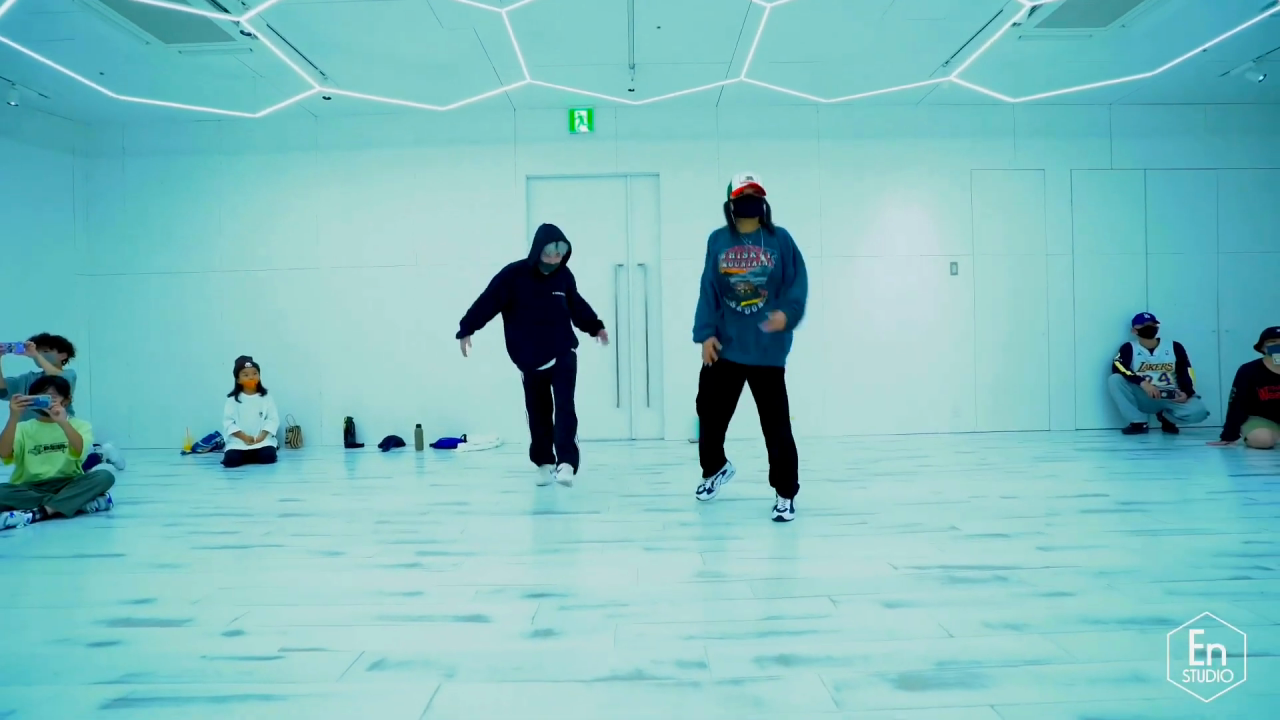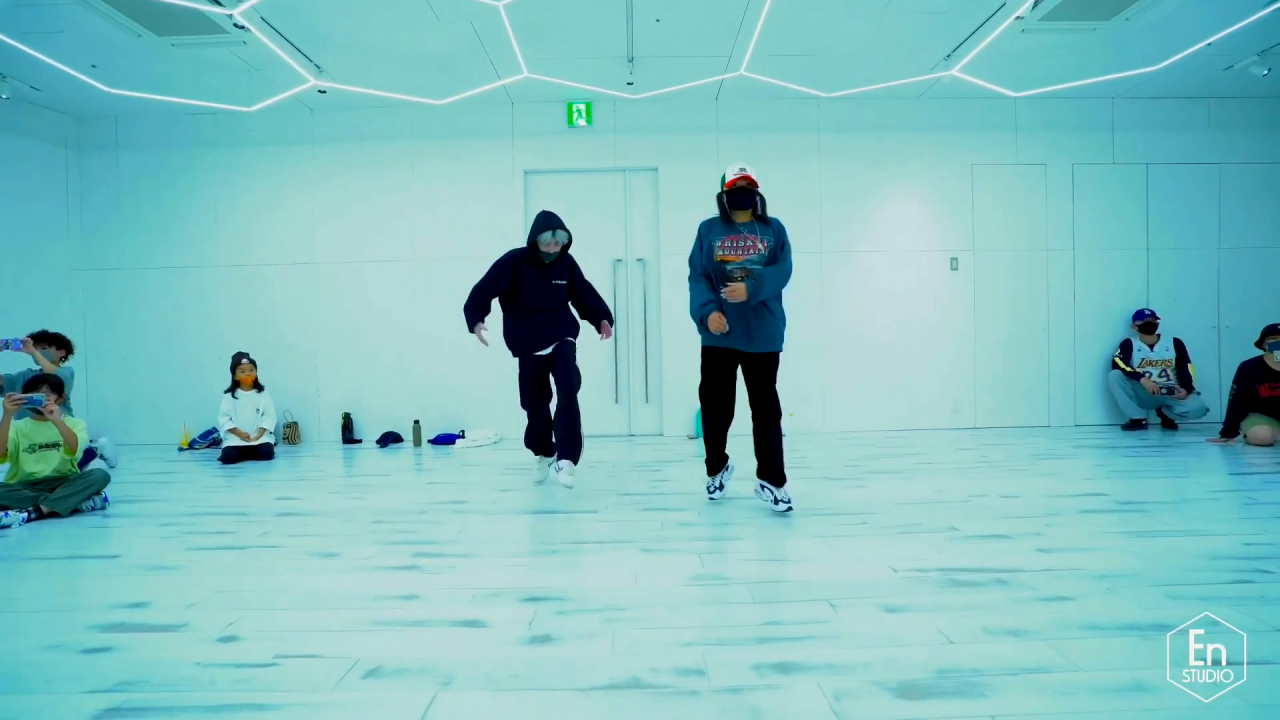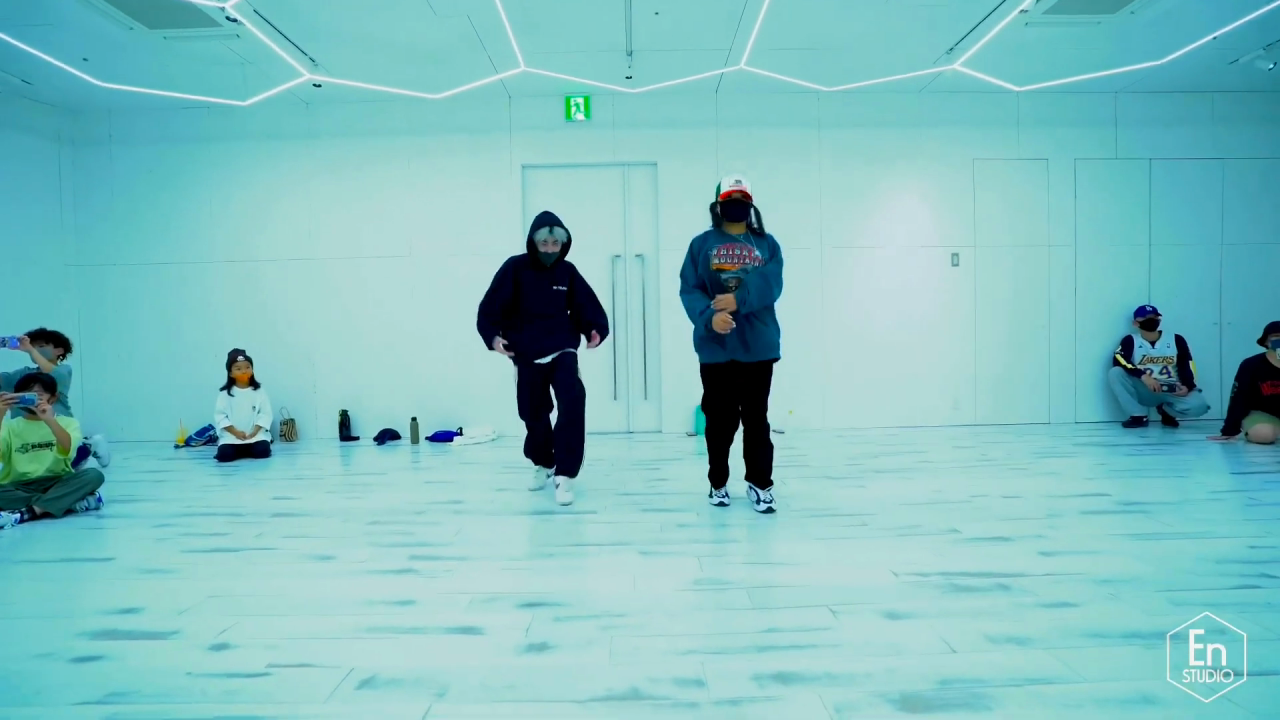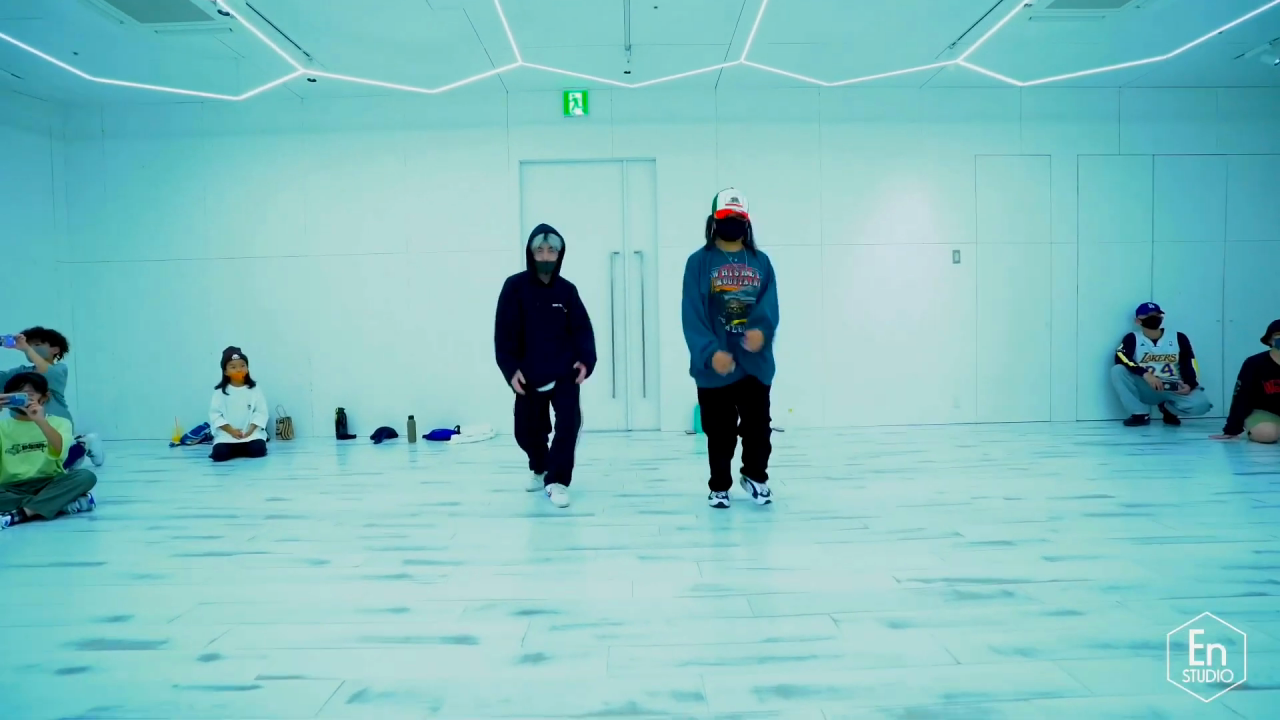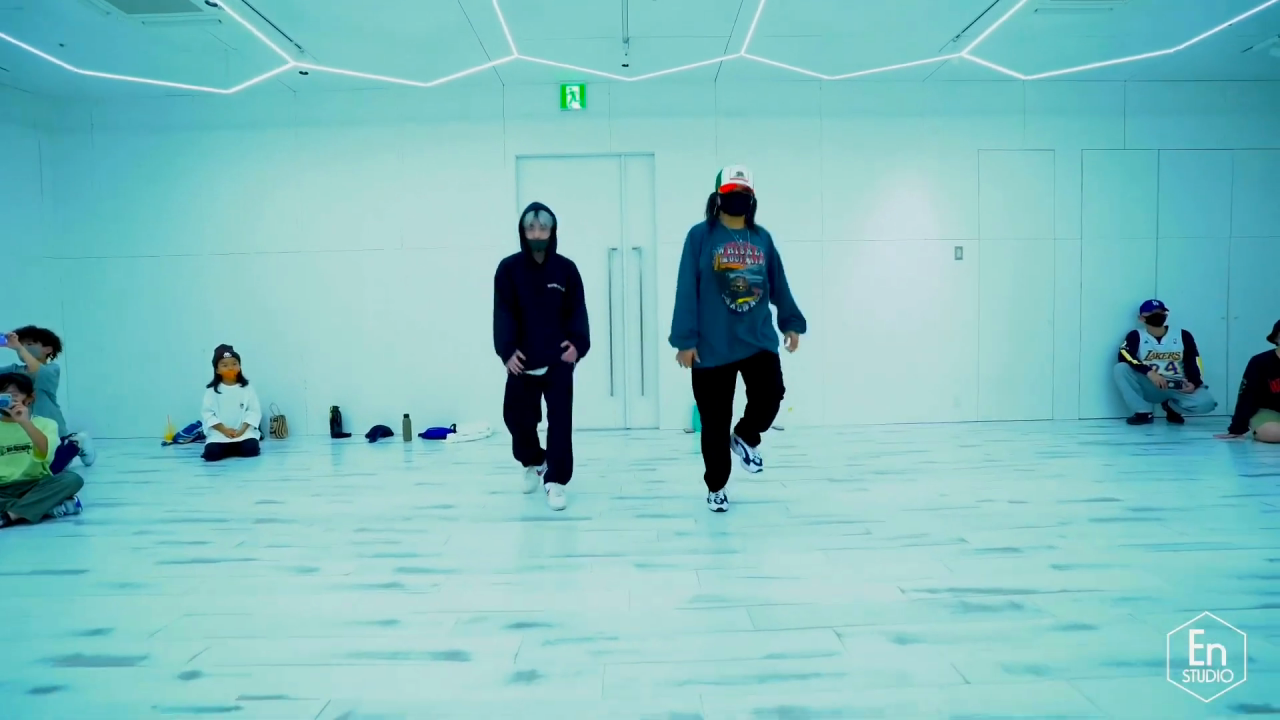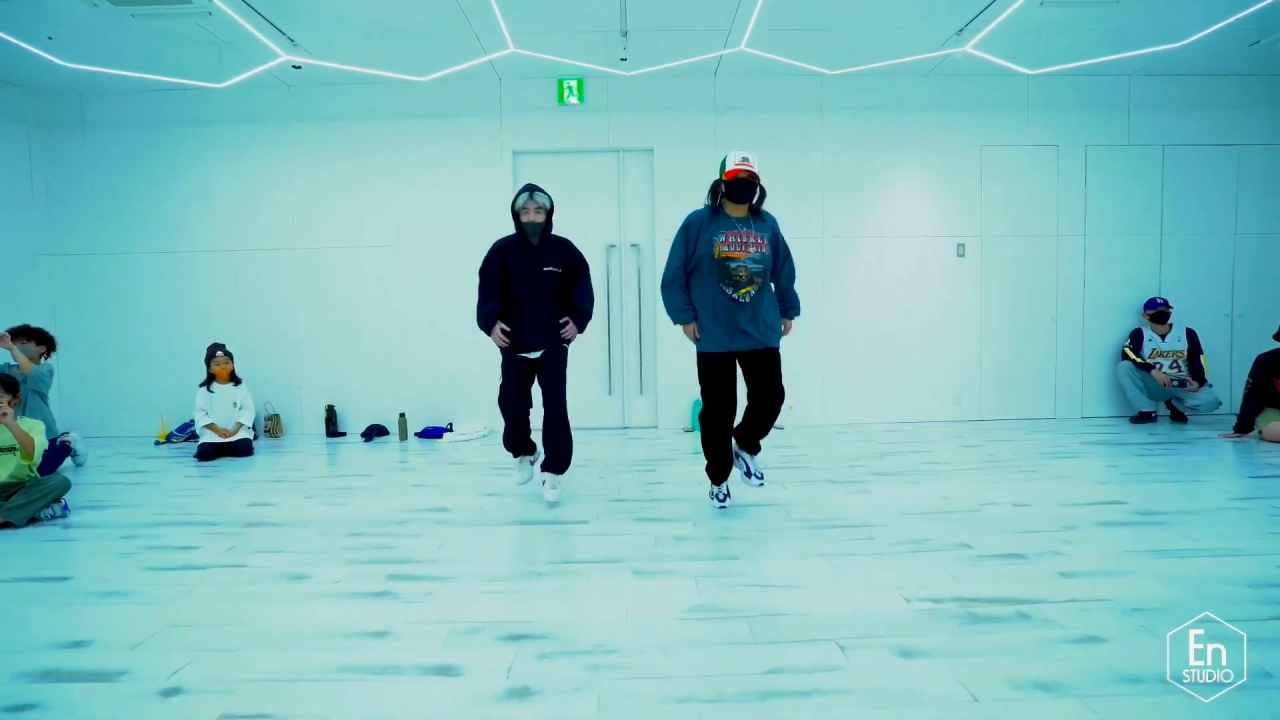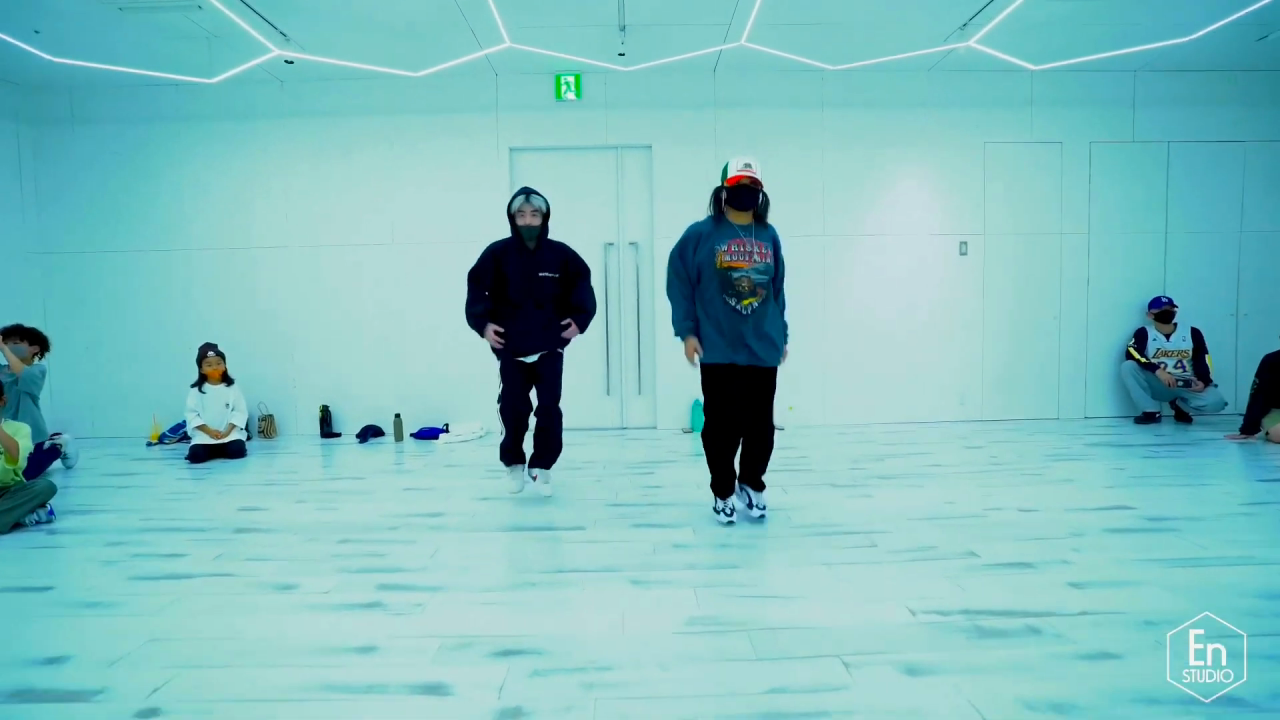
dt=0.1s
person 1, frame 1
left shoulder: (780, 239)
right shoulder: (718, 240)
left elbow: (797, 286)
right elbow: (709, 293)
left wrist: (785, 314)
right wrist: (705, 333)
left hip: (766, 349)
right hip: (724, 347)
left knee: (775, 419)
right knee: (711, 412)
left ankle: (785, 493)
right ankle: (716, 468)
person 1, frame 2
left shoulder: (774, 230)
right shoulder: (709, 230)
left elbow: (781, 272)
right elbow: (697, 278)
left wrist: (750, 289)
right wrist: (707, 311)
left hip: (763, 335)
right hip: (720, 335)
left knee: (766, 408)
right knee: (716, 405)
left ankle: (772, 482)
right ankle: (717, 470)
person 1, frame 3
left shoulder: (766, 243)
right shoulder: (702, 244)
left elbow: (771, 284)
right elbow: (689, 289)
left wrist: (739, 299)
right wrist: (709, 315)
left hip: (757, 345)
right hip: (716, 346)
left knee: (755, 417)
right knee: (722, 417)
left ankle: (759, 483)
right ankle: (718, 482)
person 1, frame 4
left shoulder: (760, 260)
right shoulder: (700, 261)
left elbow: (768, 306)
right elbow: (693, 313)
left wrist: (762, 331)
right wrist: (710, 351)
left hip: (755, 361)
right hip: (713, 363)
left knee: (757, 427)
right knee: (720, 432)
left ankle: (755, 477)
right ankle: (719, 487)
person 1, frame 5
left shoulder: (762, 238)
right shoulder: (701, 236)
left elbow: (778, 285)
right elbow: (687, 290)
left wrist: (792, 323)
right wrist: (686, 339)
left hip: (758, 340)
right hip: (714, 347)
left knee: (770, 393)
right knee: (715, 418)
left ankle: (745, 437)
right ankle: (716, 486)
person 1, frame 6
left shoulder: (768, 225)
right shoulder: (699, 223)
left elbow: (783, 268)
right elbow: (676, 271)
left wrist: (789, 309)
right wrist: (684, 315)
left hip: (761, 332)
right hip: (715, 335)
left knee: (770, 397)
right knee: (717, 407)
left ankle: (746, 443)
right ankle: (719, 478)
person 1, frame 7
left shoulder: (768, 235)
right shoulder: (701, 234)
right elbow: (679, 281)
left wrist: (780, 331)
right wrist: (686, 330)
left hip: (762, 347)
right hip: (718, 347)
left knee: (761, 424)
right knee: (722, 422)
left ankle: (751, 486)
right ankle: (723, 493)
person 2, frame 1
left shoulder: (564, 275)
right shoulder: (513, 275)
left elbow: (576, 303)
right elbow: (487, 303)
left wrist: (595, 326)
right wrist: (466, 330)
left hip: (563, 353)
right hip: (530, 358)
left knee: (564, 406)
right knee: (538, 413)
person 2, frame 2
left shoulder: (566, 263)
right shoulder: (513, 261)
left elbow: (583, 293)
right elbow: (483, 291)
left wrist: (602, 317)
right wrist: (476, 320)
left hip: (562, 340)
right hip: (528, 345)
left knee: (568, 389)
right knee: (534, 402)
left ankle: (566, 459)
right ankle: (544, 453)
person 2, frame 3
left shoulder: (566, 270)
right shoulder: (515, 268)
left elbow: (584, 302)
right elbow: (492, 303)
left wrist: (596, 329)
right wrist: (491, 334)
left hip: (563, 351)
right hip: (528, 355)
left knee: (572, 403)
right knee: (533, 413)
left ankle: (564, 475)
right ankle: (543, 463)
person 2, frame 4
left shoulder: (566, 290)
right shoulder: (515, 286)
left elbow: (581, 329)
right elbow: (505, 330)
left wrist: (585, 361)
right wrist: (510, 370)
left hip: (565, 374)
right hip: (529, 375)
left knee: (568, 427)
right knee: (528, 433)
right ankle: (541, 468)
person 2, frame 5
left shoulder: (565, 268)
right shoulder: (509, 268)
left elbow: (577, 310)
right elbow: (503, 313)
left wrist: (577, 342)
right wrist: (507, 350)
left hip: (559, 359)
right hip: (524, 360)
left knee: (560, 419)
right knee: (517, 418)
left ankle: (555, 481)
right ankle: (534, 462)
person 2, frame 6
left shoulder: (563, 249)
right shoulder: (503, 250)
left elbow: (581, 283)
right elbow: (487, 289)
left wrist: (579, 318)
right wrist: (490, 322)
left hip: (553, 341)
right hip: (515, 343)
left knee: (555, 405)
right knee: (512, 402)
left ankle: (552, 471)
right ankle: (523, 452)
person 2, frame 7
left shoulder: (559, 254)
right shoulder: (498, 253)
left elbow: (582, 285)
right elbow: (476, 288)
left wrist: (580, 318)
right wrist: (482, 322)
left hip: (549, 346)
right hip: (512, 347)
left knee: (549, 406)
right knee: (513, 406)
left ankle: (540, 466)
right ankle: (514, 462)
